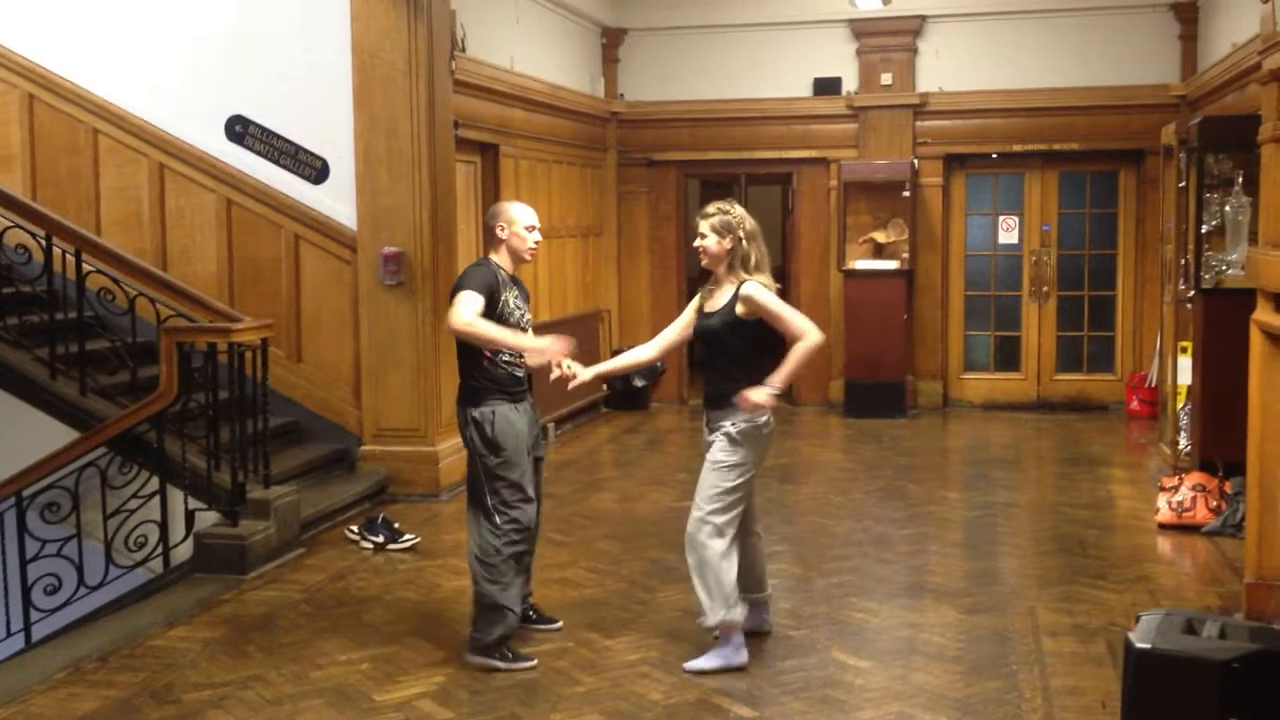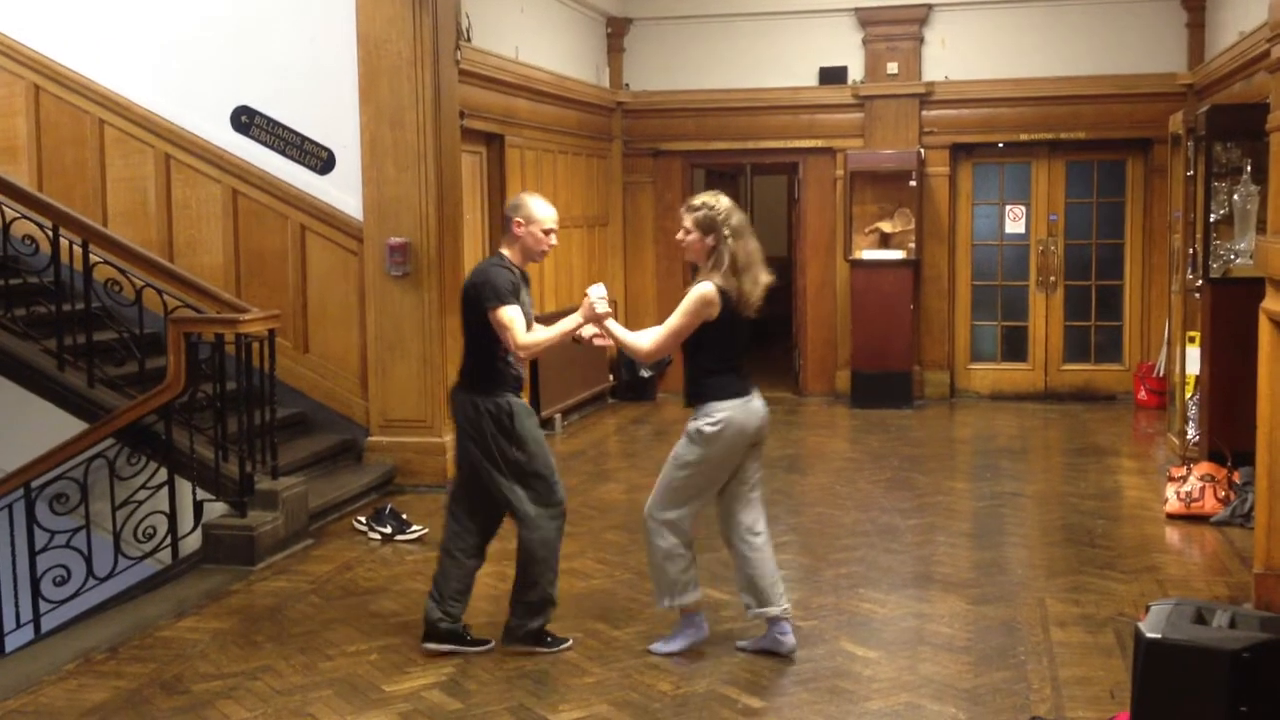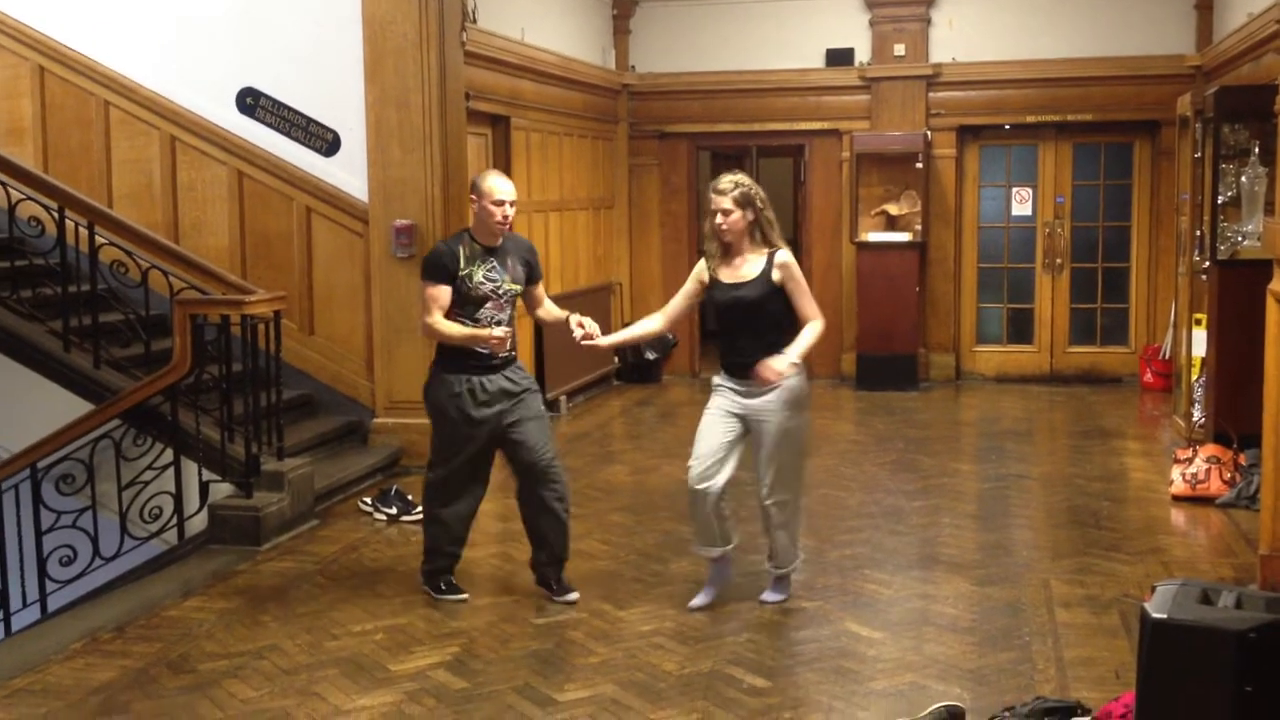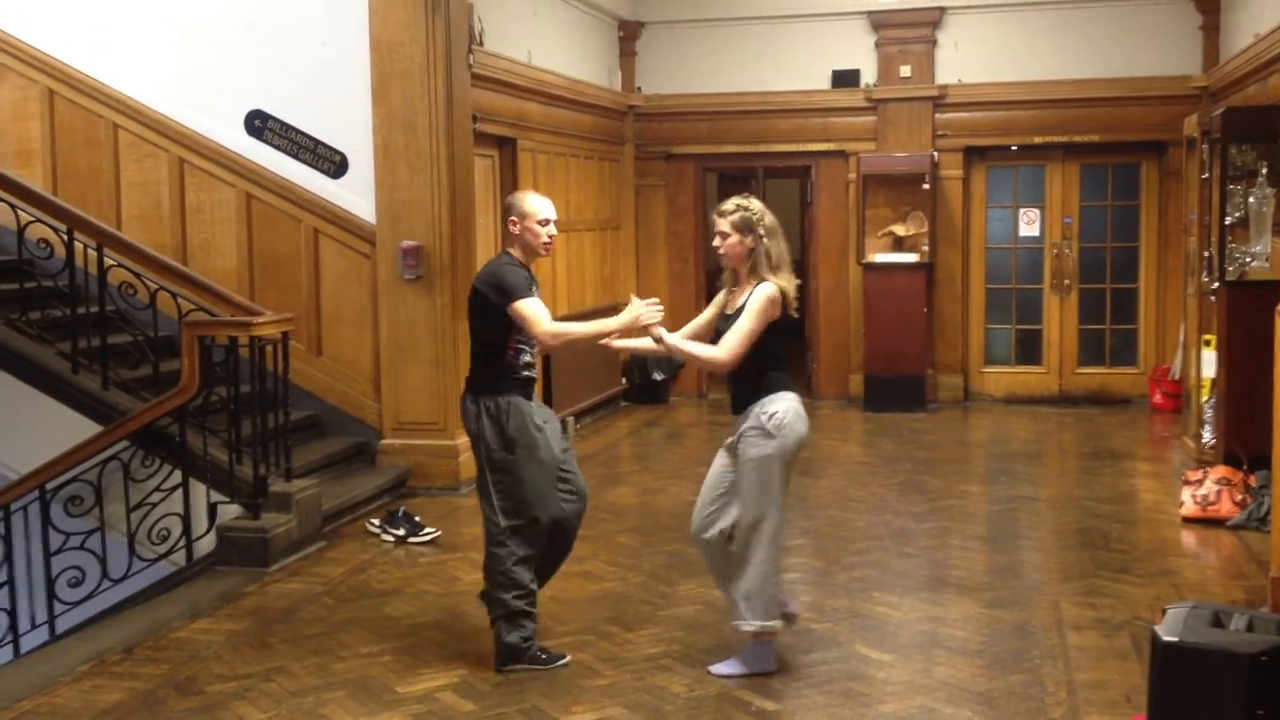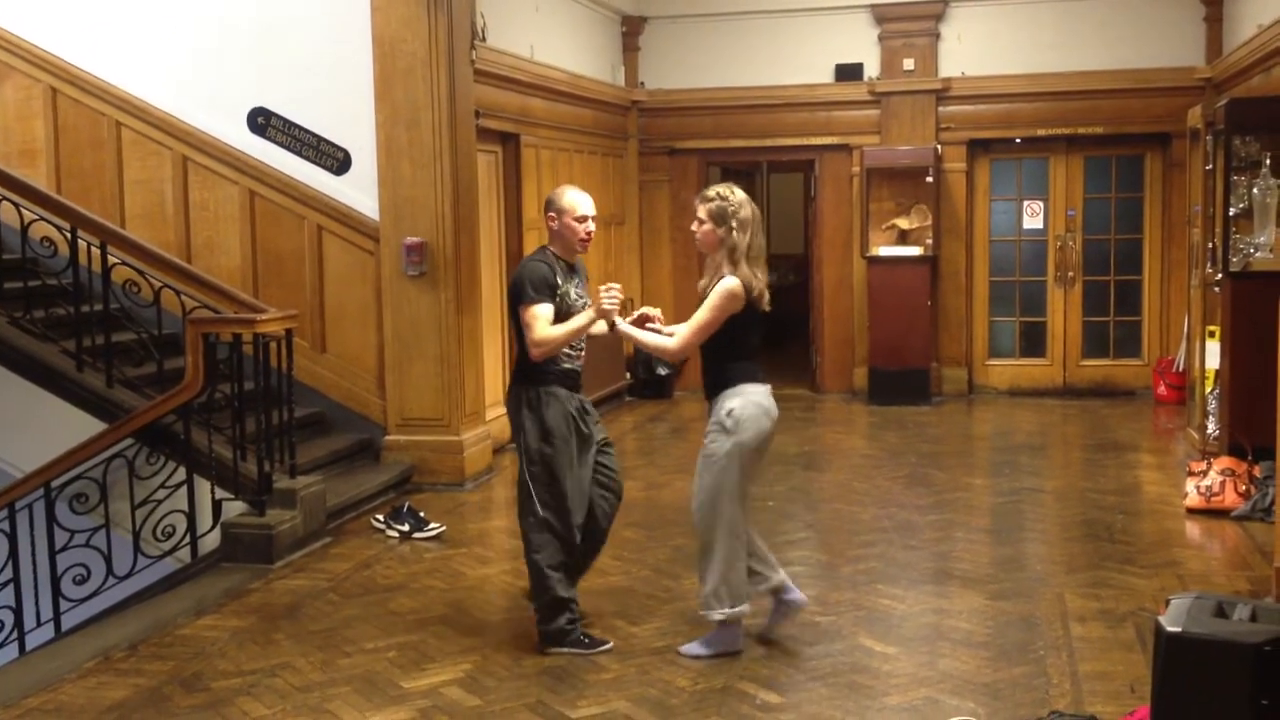
dt=1s
person 1, frame 1
left shoulder: (750, 292)
right shoulder: (706, 296)
left elbow: (811, 337)
right elbow: (654, 348)
left wrist: (770, 388)
right wrist: (594, 370)
left hip: (742, 423)
right hip: (717, 420)
left knee: (707, 527)
right knee: (737, 522)
left ankle: (729, 642)
right ankle: (755, 611)
person 1, frame 2
left shoulder: (707, 292)
right shoulder: (731, 286)
left elbow: (650, 351)
right elbow: (671, 334)
left wrist: (607, 322)
right wrist: (614, 332)
left hip: (720, 417)
right hip: (746, 410)
left knee: (664, 516)
right knee: (745, 524)
left ankle: (690, 619)
right ankle: (778, 626)
person 1, frame 3
left shoulder: (778, 261)
right shoulder: (709, 266)
left elbow: (814, 321)
right elbow: (662, 319)
left wrist: (789, 358)
right wrist: (608, 340)
left hip: (776, 389)
right hip: (730, 387)
left knee: (776, 490)
right knee: (702, 477)
left ankle: (781, 574)
right ankle: (718, 566)
person 1, frame 4
left shoulder: (767, 292)
right shoulder: (732, 292)
left elbow: (722, 358)
right elbow: (686, 337)
left wrist: (660, 334)
right wrist: (621, 343)
left hip: (773, 417)
right hip: (753, 420)
left knee: (756, 530)
right knee: (709, 525)
left ankle: (762, 645)
right ankle: (772, 607)
person 1, frame 5
left shoulder: (731, 285)
right shoulder: (728, 279)
left elbow: (677, 349)
right elbow: (701, 334)
left wrist: (625, 329)
right wrist: (662, 325)
left hip: (740, 405)
right hip: (743, 403)
left knee: (717, 516)
right knee: (721, 513)
left ankle: (726, 628)
right ankle: (781, 590)
person 2, frame 1
left shoulder: (516, 285)
right shoulder: (481, 277)
right elbow: (460, 322)
left wrist: (552, 359)
right wrist: (526, 344)
left hip: (519, 407)
right hip: (490, 412)
left knee: (523, 512)
right knee: (509, 518)
left ankle: (516, 603)
right ankle: (488, 639)
person 2, frame 2
left shoulder: (515, 276)
right shoulder: (494, 278)
left elbow: (527, 330)
right elbow: (521, 346)
left wrist: (579, 332)
right wrist: (578, 319)
left hip: (483, 401)
right hip: (493, 405)
left knee: (472, 515)
right knee: (543, 506)
left ankle: (443, 623)
right ankle: (526, 624)
person 2, frame 3
left shoulder: (522, 250)
right shoulder: (446, 255)
left elbow: (539, 305)
right elbow: (431, 322)
left wrist: (570, 318)
right wrist: (479, 336)
left hip: (510, 378)
right hip: (459, 383)
left knee: (543, 469)
right knee: (453, 479)
left ankle: (550, 567)
right ankle: (437, 571)
person 2, frame 4
left shoulder: (521, 275)
right shoulder: (502, 276)
right elbow: (547, 334)
left wrist: (604, 331)
right wrist: (621, 322)
left hip: (520, 404)
right hip: (497, 407)
left knee: (567, 500)
right knee: (515, 521)
left ankle: (504, 593)
right ankle: (515, 643)
person 2, frame 5
left shoulder: (575, 269)
right shoulder: (535, 273)
right elbow: (538, 345)
left wrist: (622, 322)
right wrist: (592, 314)
left hip: (569, 396)
right hip: (540, 399)
left knee: (603, 493)
right knee: (552, 511)
left ankle: (554, 590)
right ankle: (558, 627)
